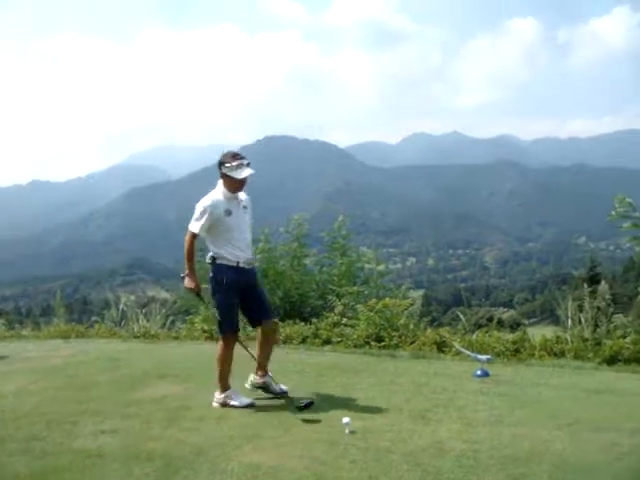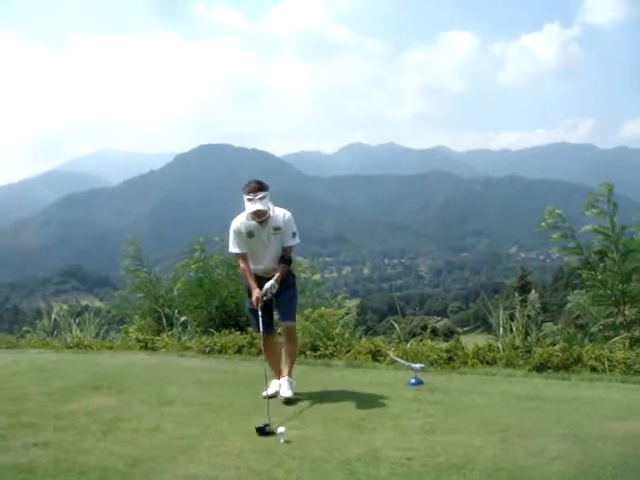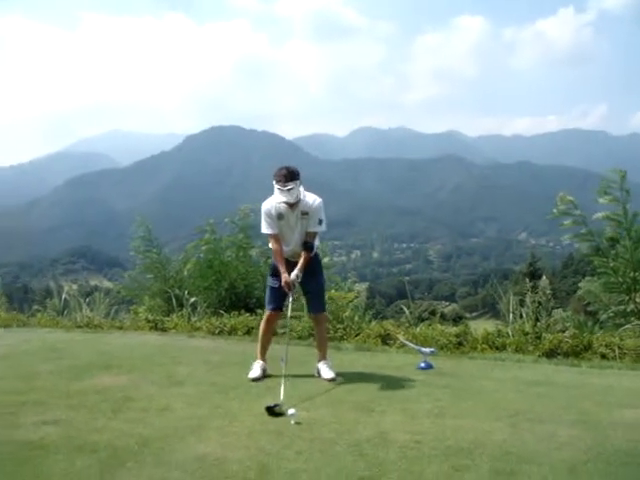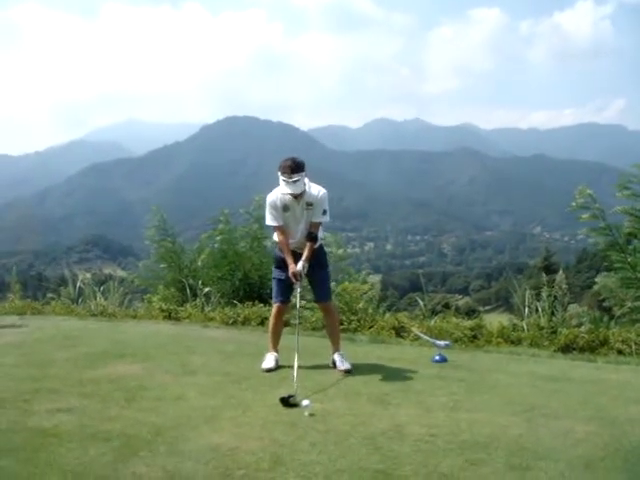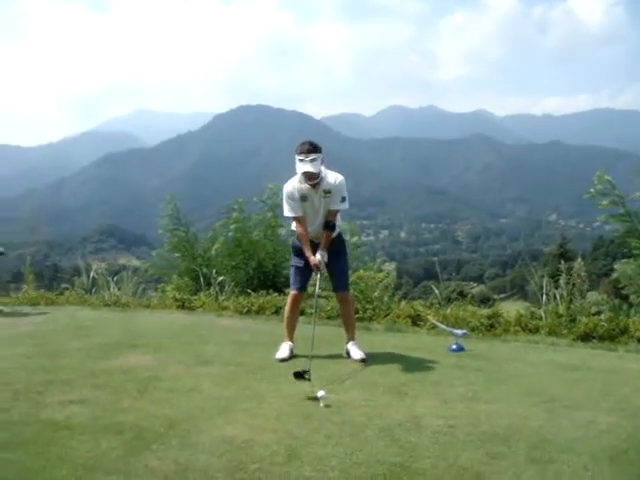
dt=1s
person 1, frame 1
left shoulder: (244, 200)
right shoulder: (210, 203)
right elbow: (190, 239)
right wrist: (190, 275)
left hip: (246, 270)
right hip: (225, 273)
left knee: (269, 325)
right knee: (230, 334)
left ankle: (260, 376)
right ankle: (224, 392)
person 1, frame 2
left shoulder: (284, 217)
right shoulder: (238, 225)
left elbow: (287, 255)
right elbow: (243, 261)
left wrist: (275, 281)
right wrist: (254, 289)
left hip: (282, 278)
right hip: (255, 279)
left knee: (288, 326)
right knee: (266, 334)
left ankle: (286, 379)
right ankle: (277, 379)
person 1, frame 3
left shoulder: (314, 203)
right shoulder: (269, 206)
left elbow: (309, 242)
right elbow: (276, 243)
left wrist: (297, 271)
right wrist: (283, 273)
left hip: (308, 261)
right hip: (280, 261)
left knee: (318, 313)
right knee: (271, 313)
left ankle: (322, 362)
right ankle: (260, 361)
person 1, frame 4
left shoulder: (319, 194)
right shoulder: (274, 198)
left elbow: (314, 233)
right elbow: (280, 233)
left wrist: (304, 261)
right wrist: (290, 264)
left hip: (314, 252)
right hip: (285, 253)
left knee: (326, 304)
right knee: (279, 305)
left ankle: (337, 353)
right ankle: (272, 353)
person 1, frame 5
left shoulder: (337, 181)
right shoulder: (291, 188)
left elbow: (331, 221)
right elbow: (299, 224)
left wrist: (322, 252)
right wrist: (310, 255)
left hip: (332, 241)
right hip: (303, 243)
left knee: (343, 294)
right knee: (295, 293)
left ankle: (351, 343)
right ankle: (287, 342)
